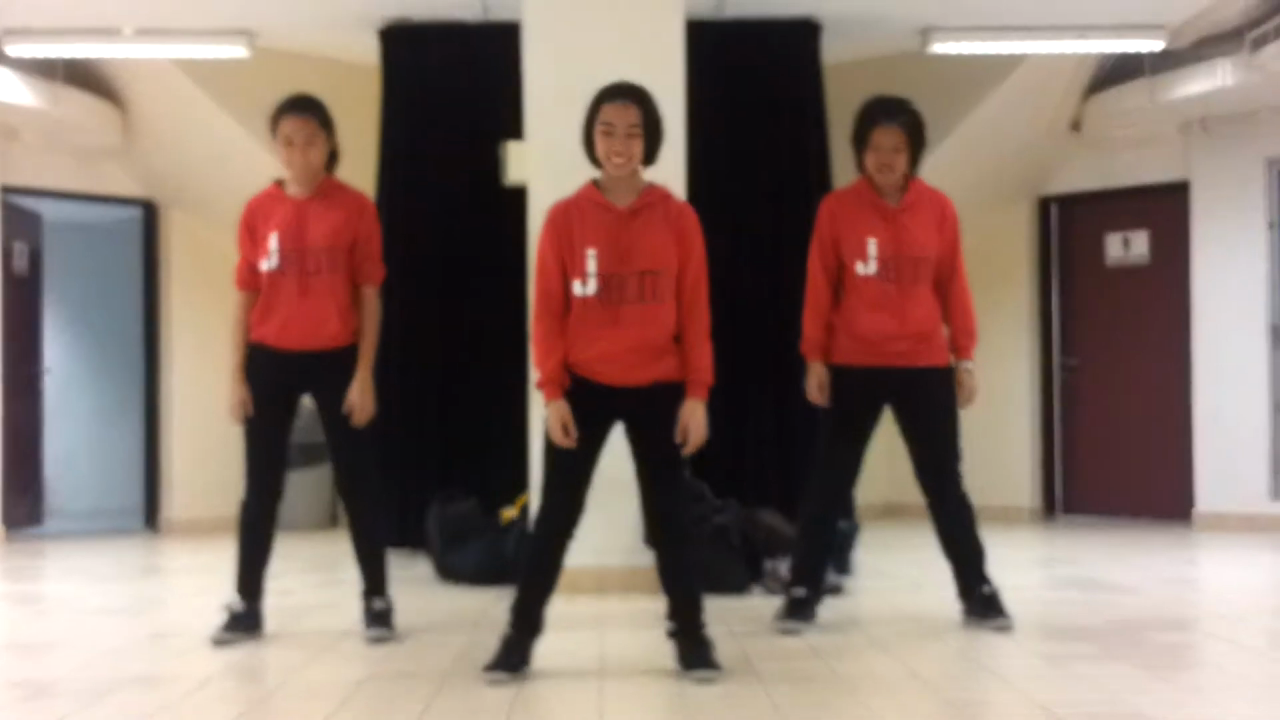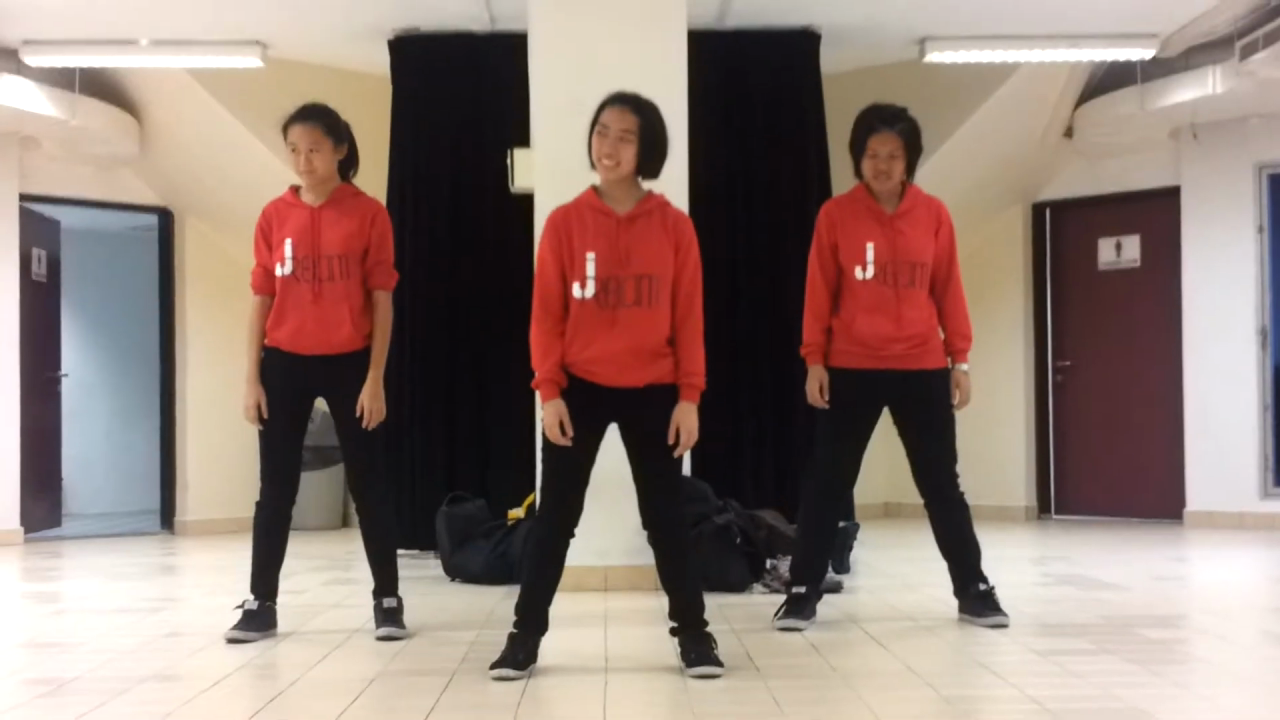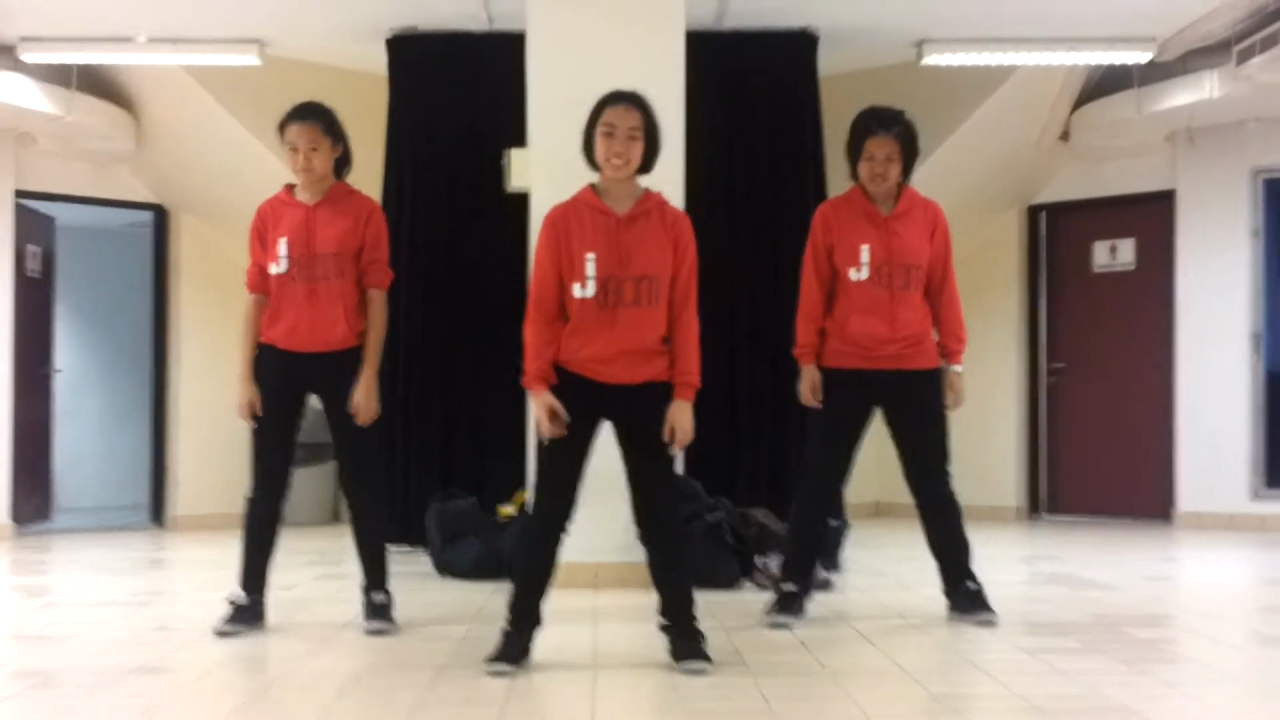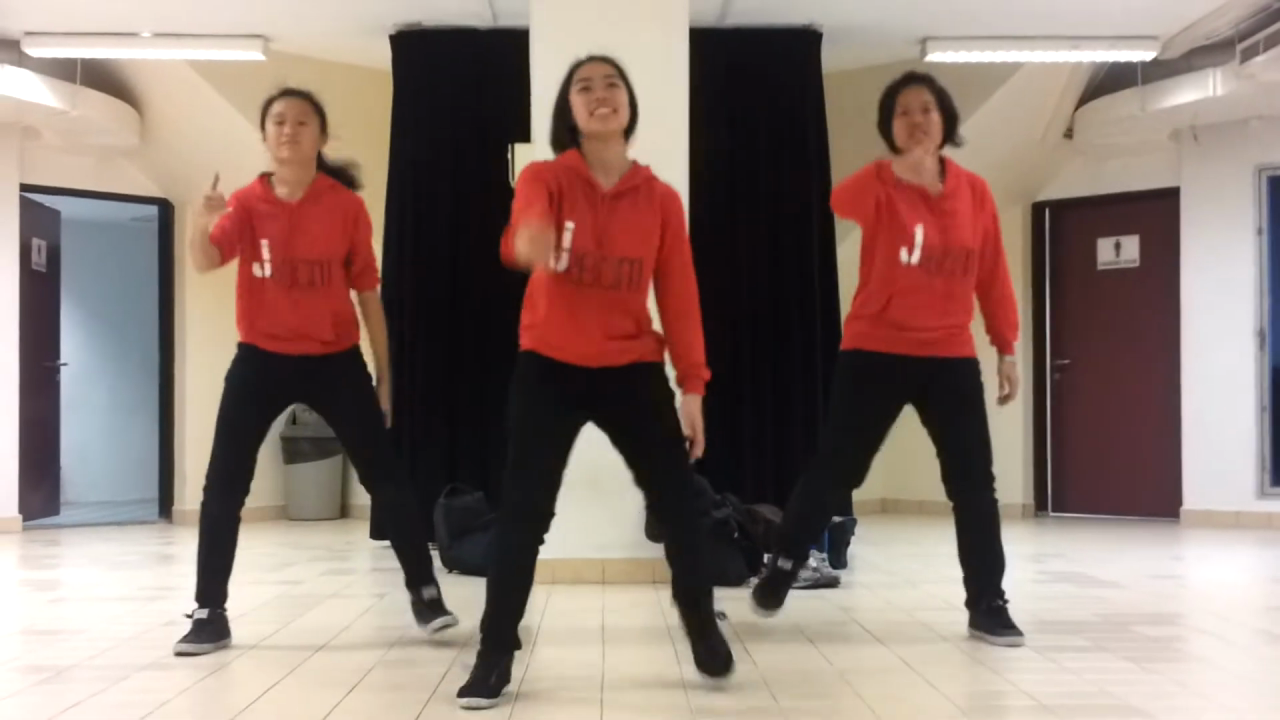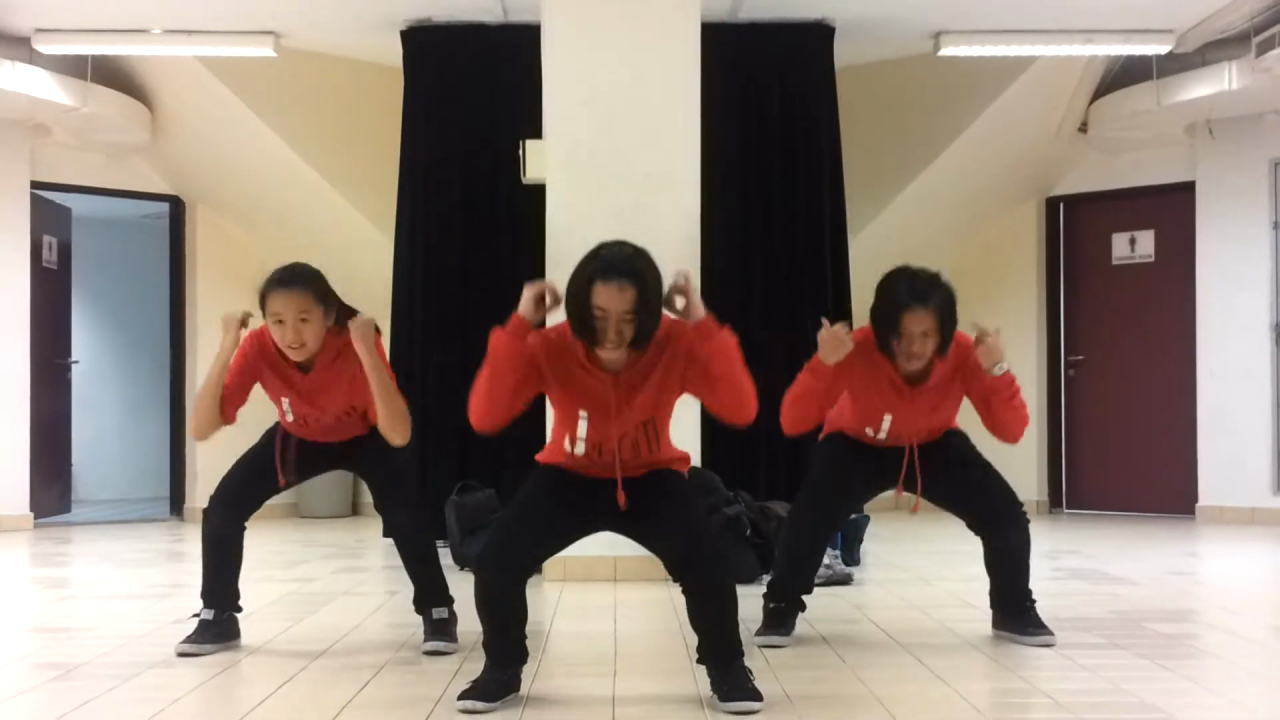
dt=1s
person 1, frame 1
left shoulder: (677, 217)
right shoulder: (565, 217)
left elbow: (695, 311)
right elbow: (548, 311)
left wrist: (697, 393)
right wrist: (552, 391)
left hip: (659, 390)
right hip: (584, 388)
left knee: (669, 516)
right knee: (556, 514)
left ankle: (691, 635)
right ankle: (520, 636)
person 1, frame 2
left shoulder: (674, 225)
right shoulder: (564, 221)
left elbow: (688, 315)
right elbow: (547, 312)
left wrist: (690, 395)
right wrist: (549, 391)
left hip: (654, 391)
right hip: (579, 389)
left knee: (665, 516)
right knee: (555, 515)
left ankle: (692, 632)
right ankle: (525, 636)
person 1, frame 3
left shoulder: (672, 223)
right shoulder: (562, 220)
left elbow: (684, 315)
right elbow: (542, 310)
left wrist: (684, 393)
right wrist: (537, 385)
left hip: (648, 387)
right hip: (574, 384)
left knee: (659, 512)
right knee: (549, 509)
left ankle: (682, 628)
right ankle: (519, 629)
person 1, frame 4
left shoulder: (661, 199)
right shoulder: (544, 179)
left elbow: (678, 292)
right elbow: (521, 230)
left wrist: (695, 384)
right wrist: (527, 242)
left hip: (632, 371)
right hip: (548, 368)
left knee: (678, 500)
right knee: (523, 513)
left ankle: (701, 624)
right ankle: (494, 655)
person 1, frame 5
left shoulder: (678, 344)
right shoulder: (548, 348)
left elbow: (741, 409)
right elbow: (484, 417)
left wrist: (706, 325)
right wrist: (516, 326)
left hip: (651, 480)
right hip: (568, 480)
left knee: (706, 564)
right knee: (496, 564)
left ankle: (727, 667)
right ankle: (503, 668)
person 2, frame 1
left shoulder: (355, 207)
right shoulder: (258, 211)
left elbow: (369, 295)
right elbow: (247, 297)
left wrist: (365, 374)
right wrist: (237, 376)
left hip: (336, 359)
right hip: (271, 360)
left knee: (355, 482)
right knee: (261, 486)
left ankle: (377, 600)
right ankle: (246, 605)
person 2, frame 2
left shoulder: (368, 214)
right shoulder: (273, 216)
left elbow: (382, 300)
right elbow: (262, 300)
left wrist: (375, 378)
right wrist: (251, 378)
left hip: (348, 363)
right hip: (285, 363)
left knee: (366, 483)
right knee: (275, 487)
left ankle: (388, 600)
right ankle: (261, 605)
person 2, frame 3
left shoulder: (363, 212)
right shoulder: (269, 214)
left elbow: (376, 299)
right elbow: (256, 298)
left wrist: (369, 375)
right wrist: (246, 375)
left hip: (342, 360)
right hip: (279, 360)
left knee: (359, 480)
right knee: (267, 484)
left ankle: (376, 595)
right ankle: (250, 599)
person 2, frame 4
left shoulder: (347, 207)
right shoulder: (247, 202)
left elbow: (368, 294)
right elbow: (203, 261)
left wrist: (384, 377)
right wrist: (202, 224)
left hip: (335, 361)
right hip: (262, 360)
left knee: (384, 479)
right knee: (222, 485)
left ankle: (425, 592)
right ankle: (209, 613)
person 2, frame 5
left shoulder: (359, 342)
right shoulder: (256, 349)
left elbow: (398, 435)
right elbow: (201, 429)
left wrist: (367, 356)
right wrist: (223, 355)
left hip: (365, 438)
right hip: (298, 440)
left knee: (403, 512)
right knee: (221, 511)
left ankle: (437, 613)
right ankle: (218, 616)
person 3, frame 1
left shoulder: (938, 207)
right shoulder: (837, 208)
left elbow: (953, 285)
right elbow: (820, 287)
left wrist: (964, 356)
right wrist: (814, 357)
left hip: (926, 366)
right hip: (852, 366)
left knee: (944, 483)
right knee: (829, 482)
left ankle: (977, 593)
right ankle: (802, 593)
person 3, frame 2
left shoulder: (934, 214)
right shoulder: (835, 214)
left elbow: (948, 288)
right elbow: (820, 290)
left wrist: (960, 358)
right wrist: (814, 359)
left hip: (923, 369)
right hip: (851, 369)
left knee: (941, 484)
right knee: (828, 482)
left ankle: (973, 590)
right ankle: (803, 593)
person 3, frame 3
left shoulder: (929, 216)
right shoulder: (831, 216)
left elbow: (943, 291)
right elbow: (814, 292)
left wrist: (953, 359)
right wrist: (807, 359)
left hip: (916, 368)
right hip: (844, 369)
left knee: (932, 483)
right knee: (819, 481)
left ankle: (963, 588)
right ankle: (792, 588)
person 3, frame 4
left shoulder: (975, 191)
right shoulder: (881, 184)
left elbow: (993, 275)
right elbow: (846, 203)
left wrist: (1006, 348)
right wrist: (899, 170)
left hip: (951, 359)
right hip: (874, 352)
left knee: (974, 481)
right knee: (836, 469)
left ankle: (987, 603)
right ankle: (785, 562)
person 3, frame 5
left shoulder: (964, 354)
right shoulder: (857, 350)
left elbow: (1010, 430)
right elbow: (792, 421)
left wrist: (997, 371)
right wrist: (824, 363)
left hip: (934, 446)
right hip: (856, 447)
left knee: (1006, 517)
right knee: (811, 515)
left ankle: (1014, 609)
right ankle: (781, 606)
